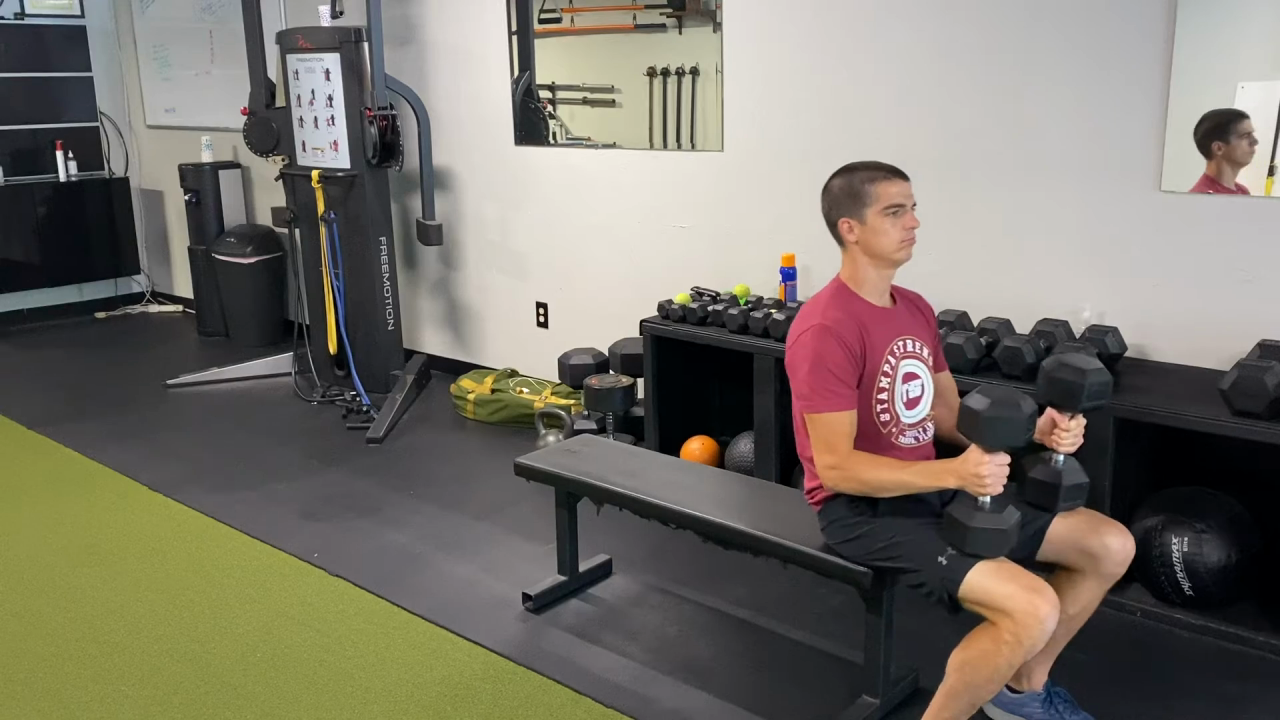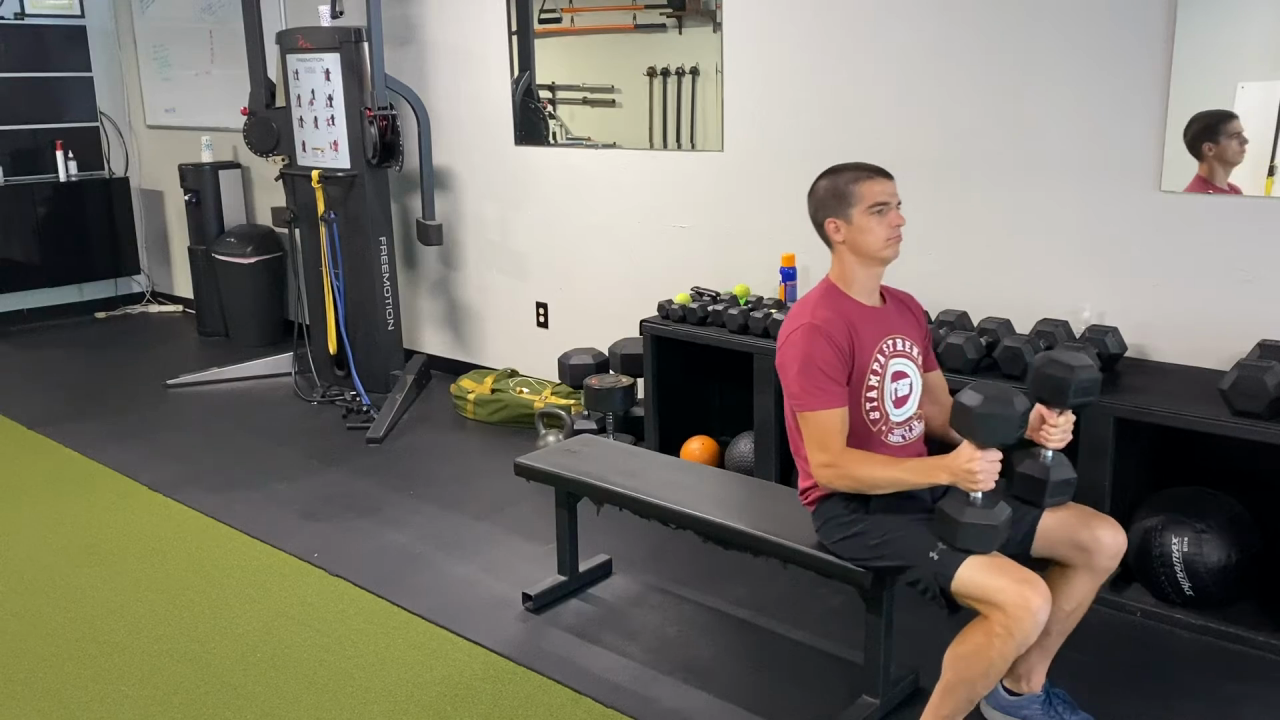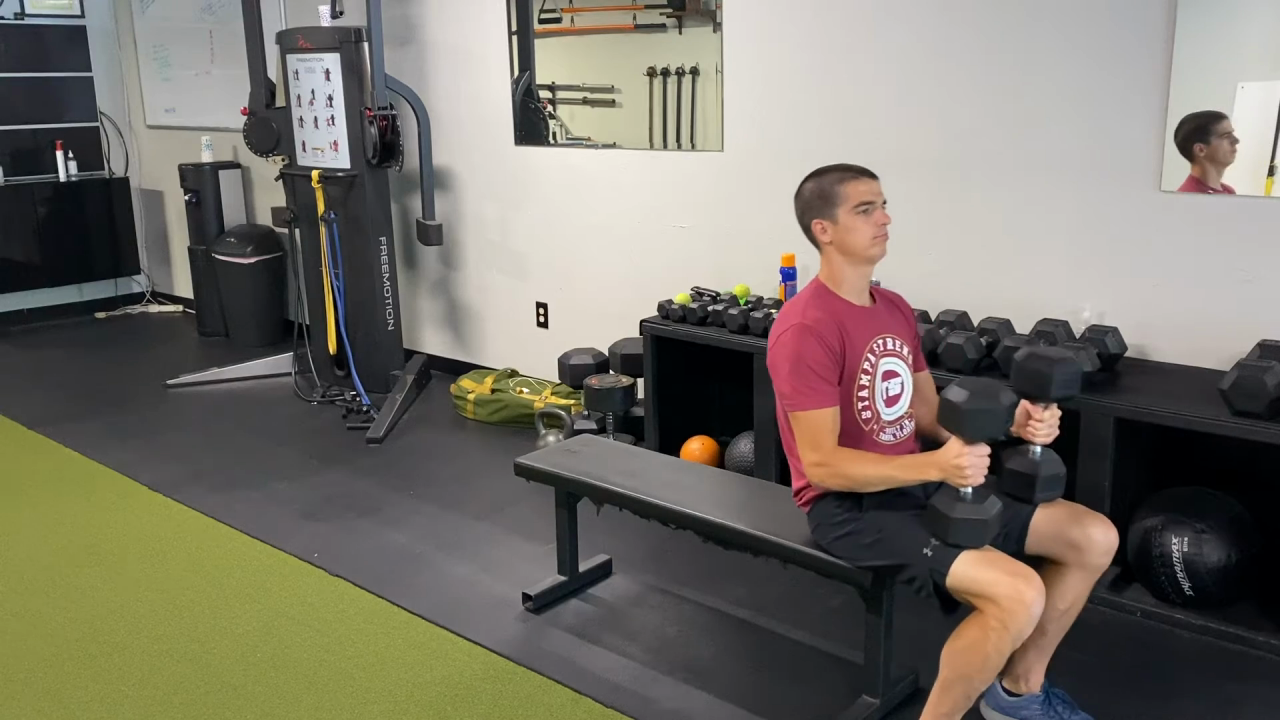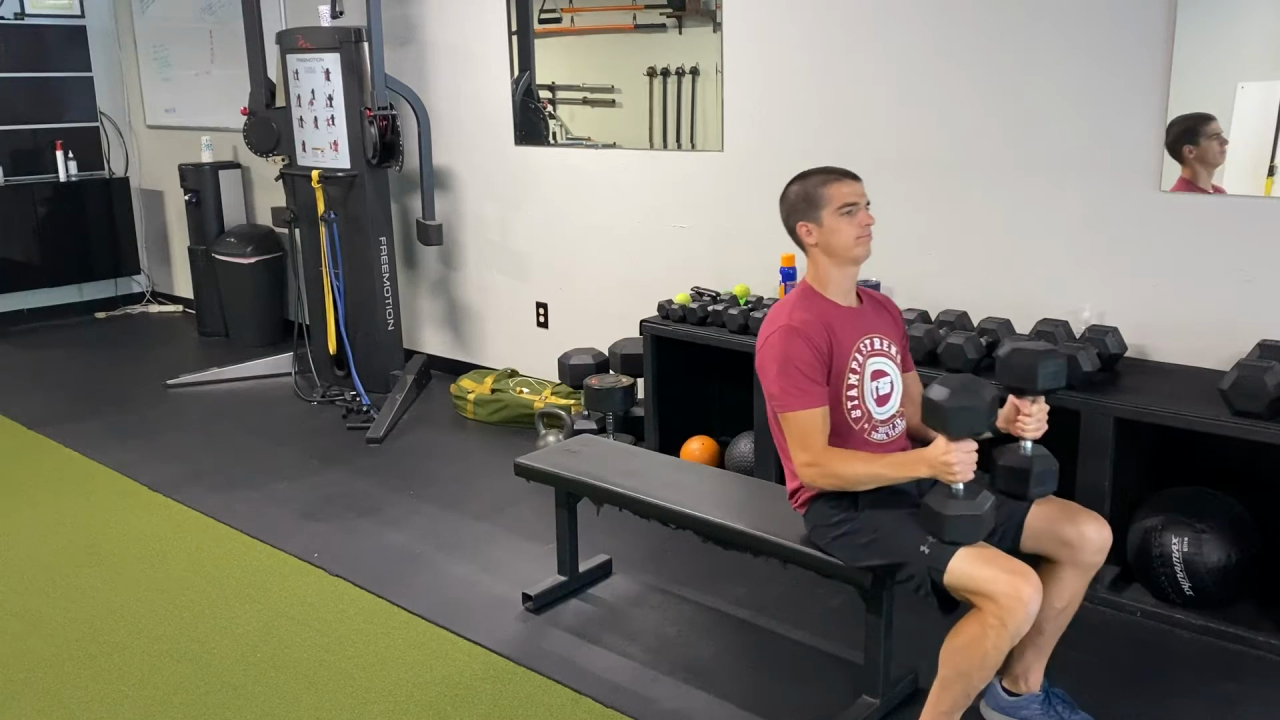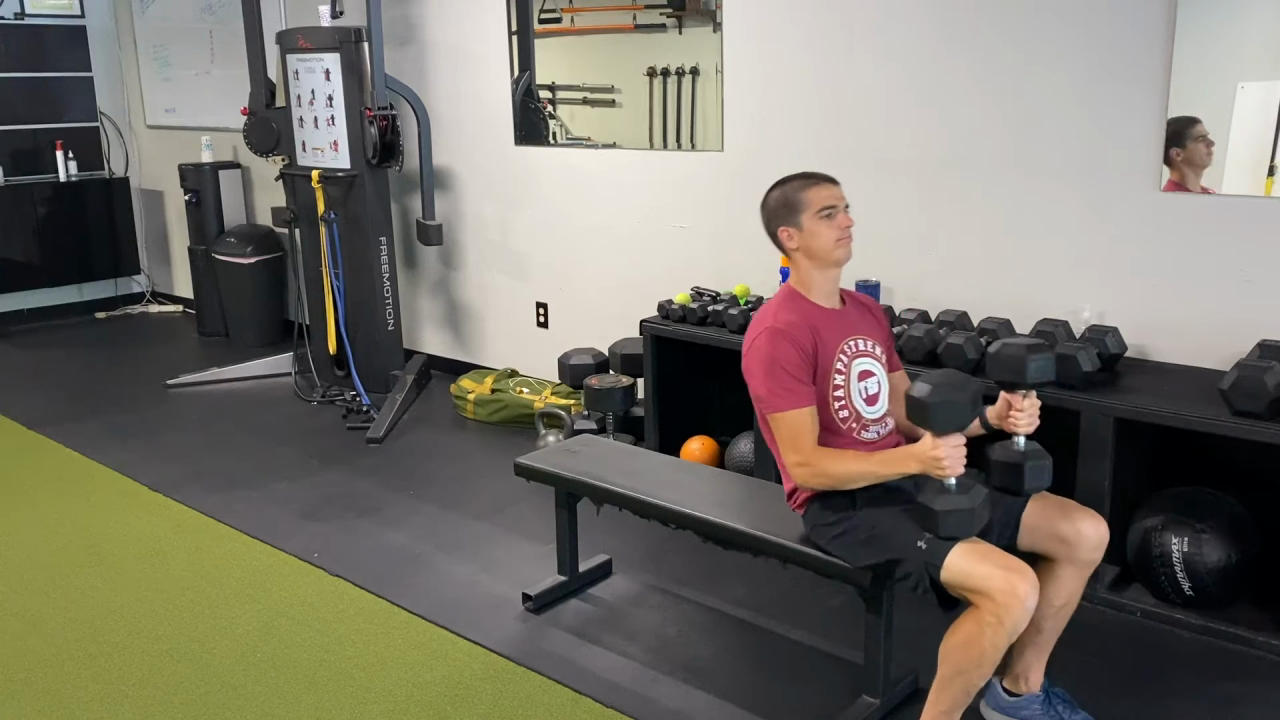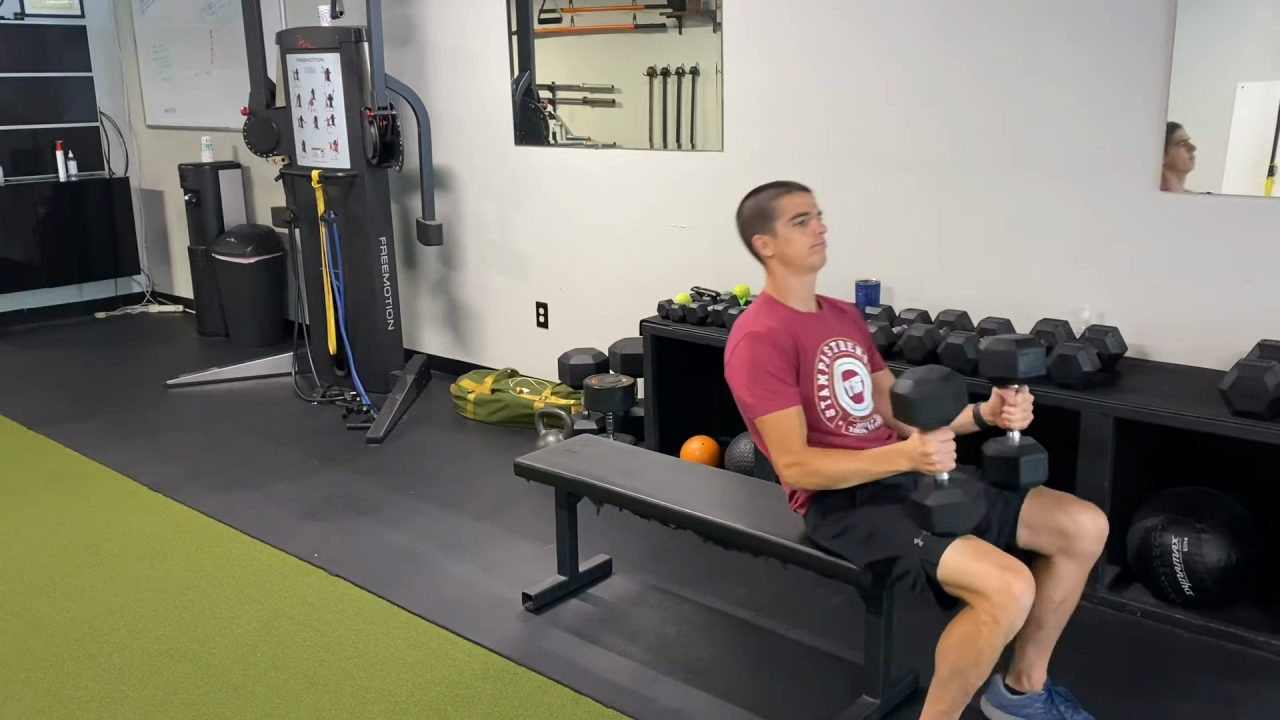
dt=0.1s
person 1, frame 1
left shoulder: (915, 308)
right shoulder: (826, 328)
left elbow: (951, 415)
right elbow: (835, 467)
left wrist: (1032, 430)
right wrist: (952, 474)
left hip: (927, 486)
right hip: (863, 507)
left knee: (1110, 547)
right knee: (1033, 611)
person 1, frame 2
left shoulder: (905, 309)
right shoulder: (815, 328)
left elbow: (942, 414)
right elbow: (829, 465)
left wrist: (1023, 426)
right wrist: (945, 469)
left hip: (921, 483)
right hip: (856, 505)
left knee: (1102, 541)
right knee: (1023, 602)
person 1, frame 3
left shoulder: (894, 308)
right shoulder: (806, 328)
left elbow: (930, 413)
right elbow: (821, 464)
left wrist: (1010, 423)
right wrist: (935, 465)
left hip: (913, 482)
right hip: (850, 505)
left knee: (1093, 538)
right knee: (1018, 595)
person 1, frame 4
left shoulder: (881, 310)
right shoulder: (792, 330)
left elbow: (917, 415)
right elbow: (812, 464)
left wrist: (999, 420)
right wrist: (924, 463)
left hip: (911, 480)
right hip: (845, 504)
left knee: (1088, 536)
right knee: (1016, 592)
person 1, frame 5
left shoulder: (866, 311)
right shoulder: (778, 332)
left elbow: (907, 414)
right elbow: (804, 464)
left wrist: (989, 417)
right wrist: (913, 459)
left hip: (904, 478)
right hip: (842, 504)
left knee: (1085, 534)
right knee: (1012, 590)
person 1, frame 6
left shoulder: (843, 316)
right shoulder: (757, 338)
left elbow: (900, 415)
right elbow: (795, 466)
left wrist: (985, 413)
right wrist: (906, 456)
left hip: (906, 477)
right hip: (843, 503)
left knee: (1084, 529)
right knee: (1007, 588)
